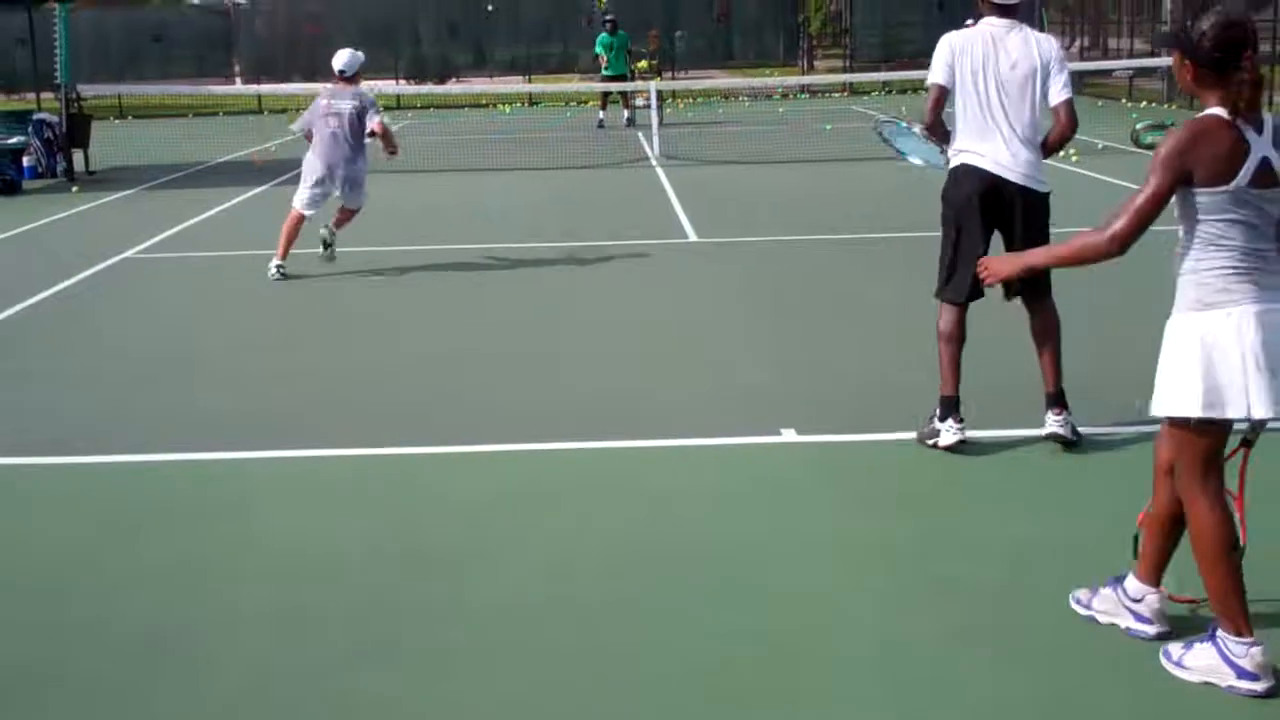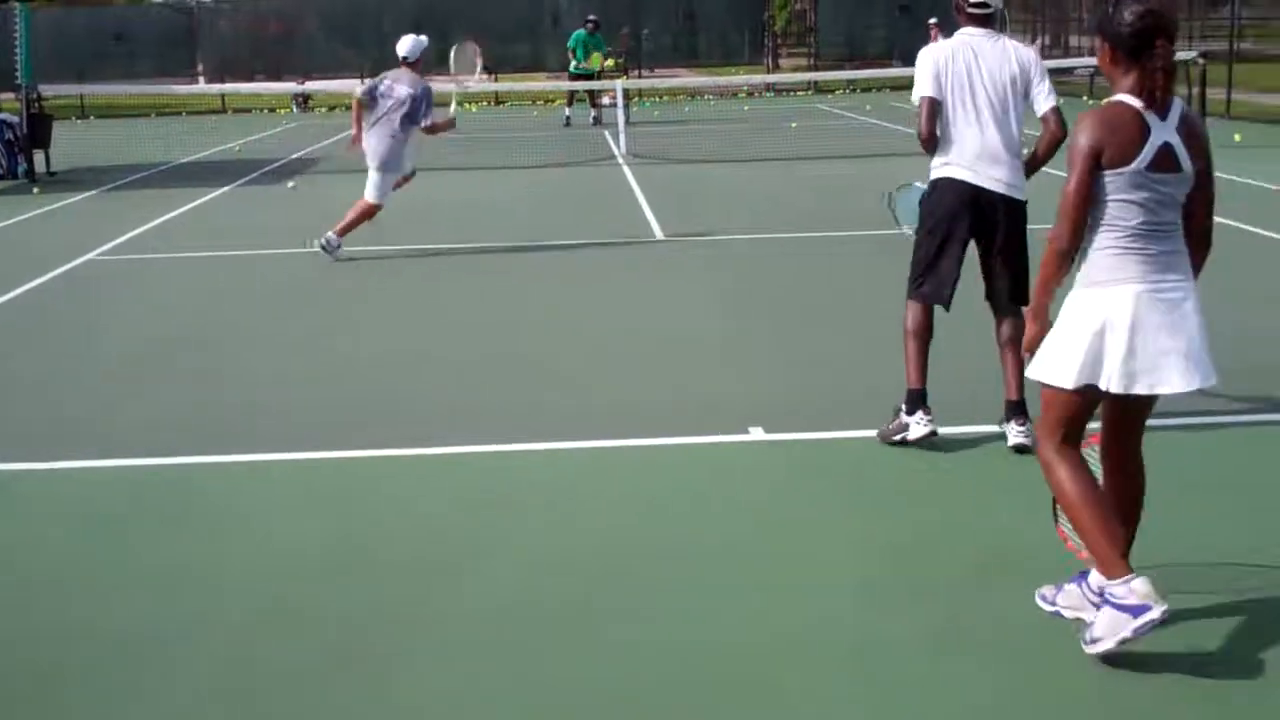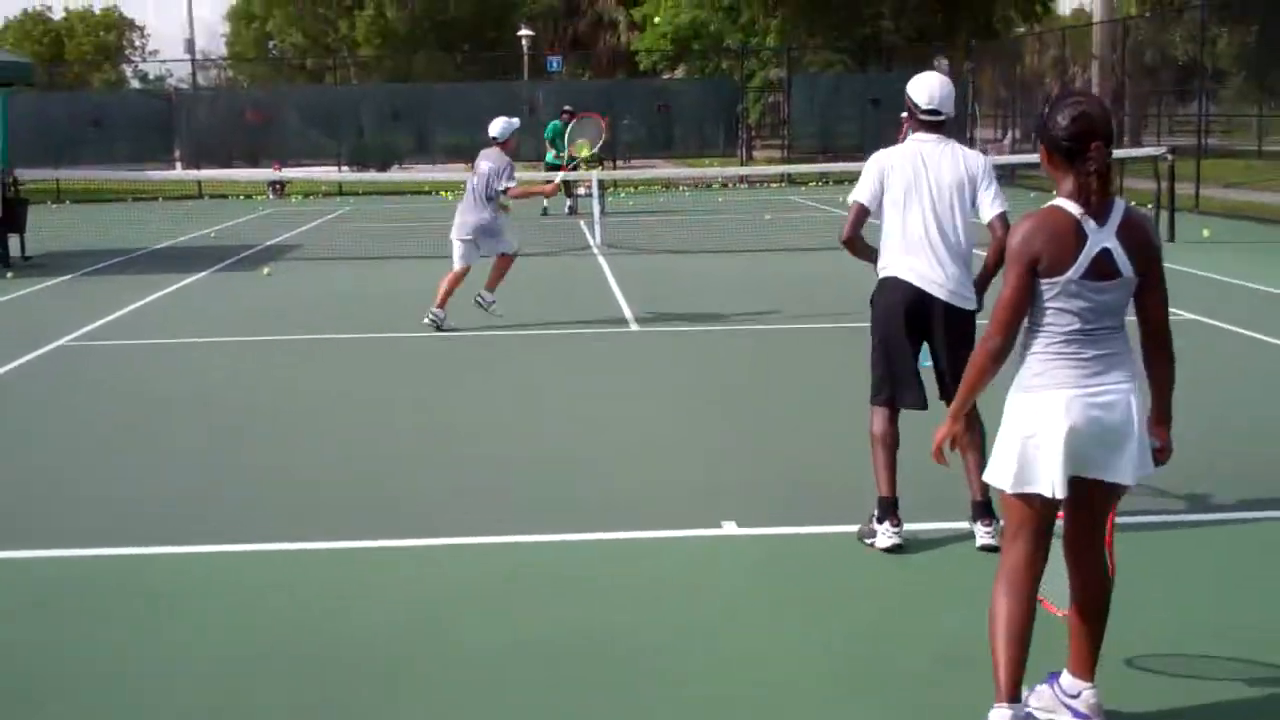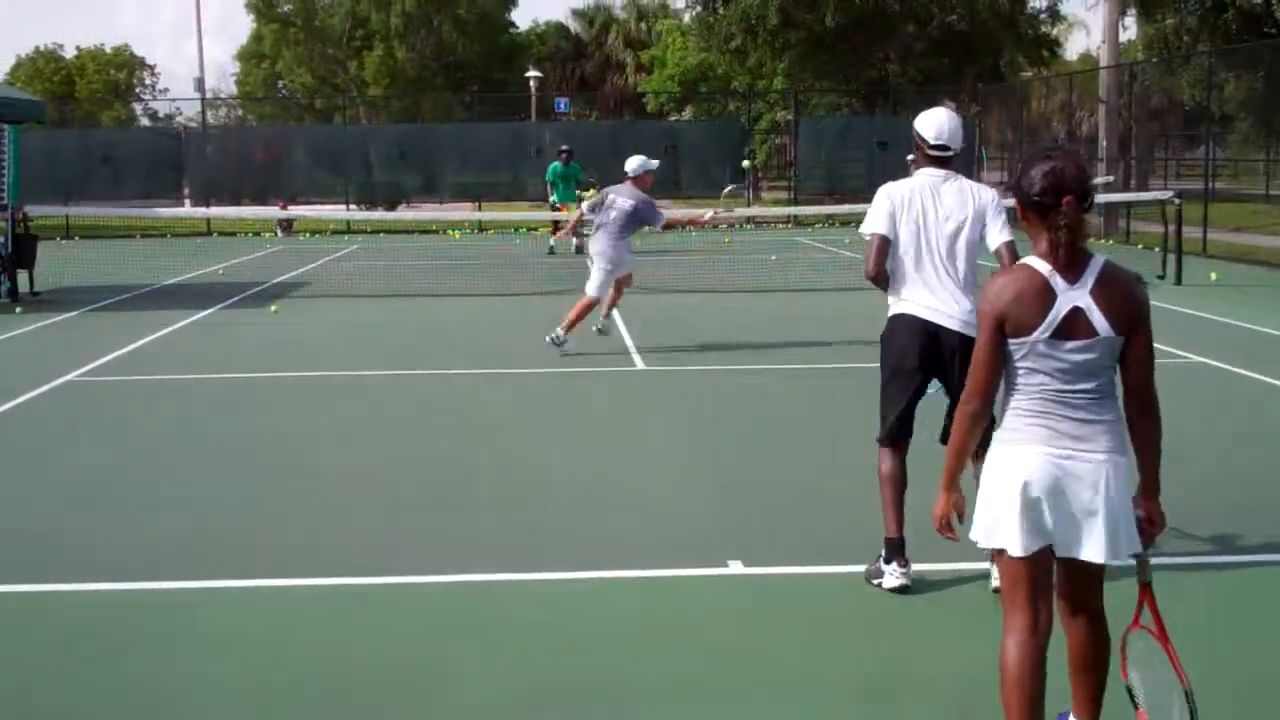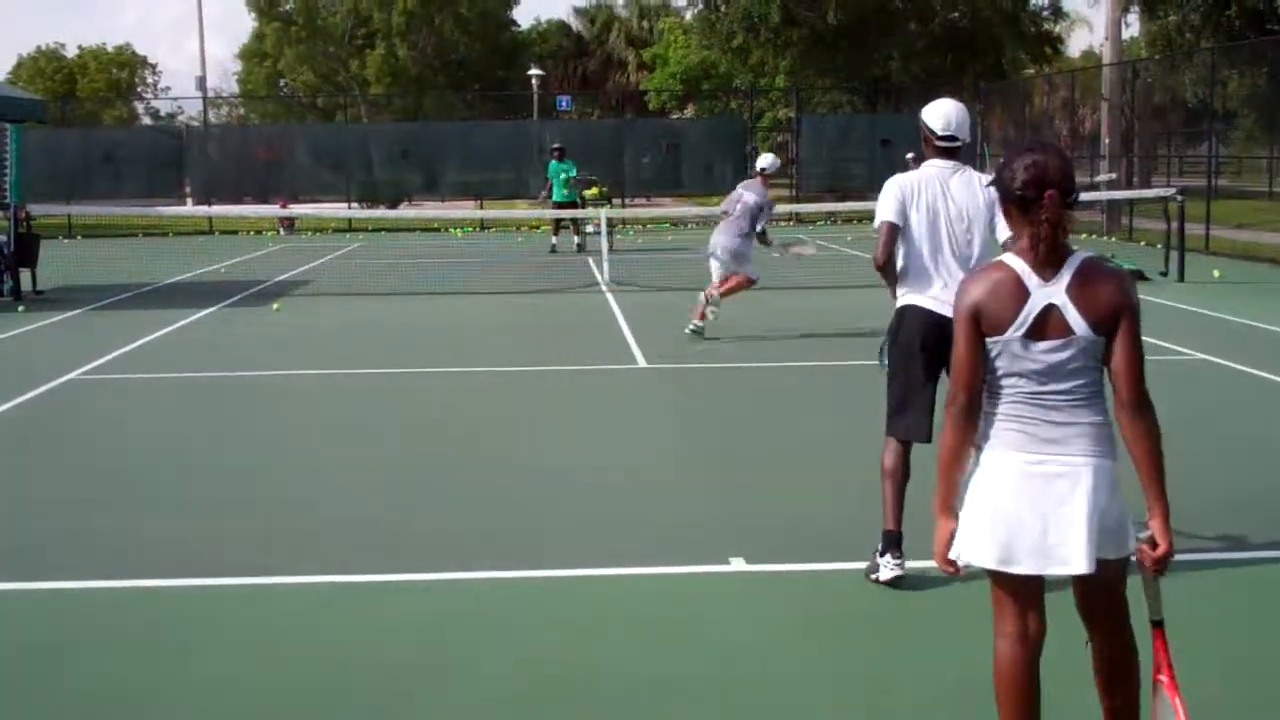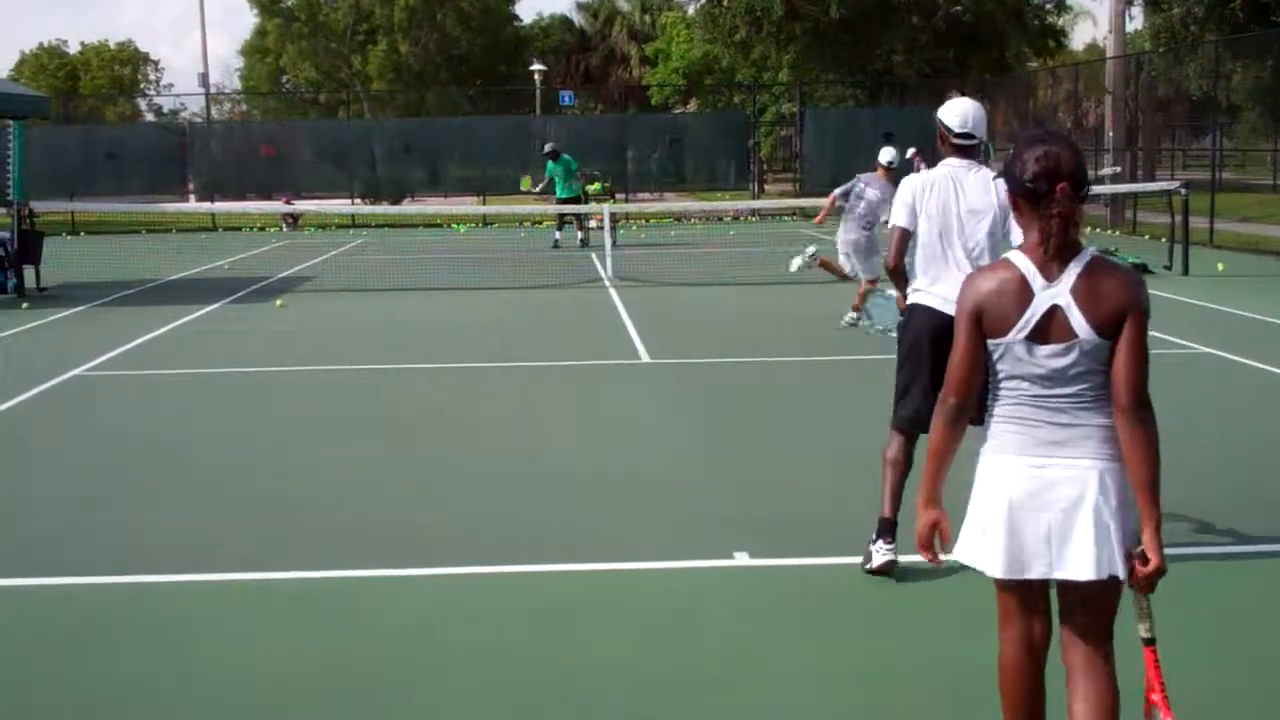
dt=0.3s
person 1, frame 1
left shoulder: (1194, 140)
left elbow: (1115, 238)
left wrist: (1023, 261)
left hip: (1214, 324)
left knee: (1194, 477)
right knee: (1173, 460)
right ankle: (1140, 596)
person 1, frame 2
left shoulder: (1098, 125)
right shoulder: (1191, 129)
left elbow: (1064, 240)
right elbow: (1199, 239)
left wrist: (1036, 318)
left hip: (1105, 301)
right hip: (1169, 302)
left knee: (1056, 445)
right knee: (1122, 446)
left ankle: (1128, 590)
right ankle: (1106, 581)
person 1, frame 3
left shoulder: (1035, 231)
right shoulder: (1139, 230)
left elbow: (998, 341)
right elbow: (1158, 340)
left wrist: (955, 414)
right wrist: (1160, 418)
left hip: (1046, 405)
right hip: (1115, 404)
left knee: (1021, 558)
right knee: (1087, 545)
person 1, frame 4
left shoulder: (1004, 291)
right shoulder: (1126, 290)
left elbow: (976, 403)
right elbow: (1142, 402)
left wrist: (948, 485)
right wrist: (1150, 489)
left hip: (1025, 464)
right hip: (1099, 469)
left knee: (1025, 619)
right knee: (1083, 608)
person 1, frame 5
left shoulder: (980, 289)
right shoulder: (1111, 286)
left elbow: (961, 408)
right elbow: (1132, 404)
left wrist: (945, 509)
right wrist: (1159, 511)
left hip: (1009, 474)
right hip: (1087, 474)
left knee: (1017, 629)
right knee: (1108, 621)
person 1, frame 6
left shoulder: (984, 286)
right shoulder: (1120, 286)
left elbow: (954, 406)
right elbow: (1132, 410)
left wrist: (930, 499)
right wrist: (1150, 522)
left hip: (1012, 476)
right hip: (1093, 479)
left knee: (1023, 635)
right knee: (1089, 649)
person 2, frame 1
left shoulder: (955, 42)
right shoulder: (1045, 46)
left elbow: (931, 118)
right elbow: (1066, 124)
right wrist: (1033, 154)
left hip: (971, 174)
right hip: (1026, 181)
left knee: (952, 298)
right knee: (1037, 297)
left ankle: (948, 415)
right ankle: (1056, 408)
person 2, frame 2
left shoulder: (936, 55)
right shoulder: (1025, 57)
left elbow: (926, 133)
right elbow: (1056, 131)
left wrist: (943, 154)
right wrist: (1023, 170)
left hip: (952, 186)
right hip: (1006, 194)
left knee: (921, 298)
right knee: (1008, 307)
left ankle: (915, 408)
right ankle: (1017, 417)
person 2, frame 3
left shoulder: (884, 161)
right shoulder: (974, 163)
left elbow: (849, 235)
right elbow: (1002, 237)
right wrist: (979, 285)
left hip: (897, 289)
right hip: (954, 295)
left knee: (885, 404)
right knee: (963, 406)
left ankle: (886, 517)
right ankle: (983, 517)
person 2, frame 4
left shoulder: (893, 193)
right shoulder: (983, 196)
left elbow: (874, 270)
right elbow: (1010, 266)
left hip: (909, 324)
right hip: (966, 328)
left knee: (893, 442)
right knee: (981, 443)
left ankle: (894, 558)
person 2, frame 5
left shoulder: (902, 185)
right shoulder: (988, 188)
left elbow: (882, 256)
left wrist: (899, 286)
left hip: (918, 315)
left knee: (898, 434)
left ankle: (890, 551)
person 2, frame 6
left shoulder: (917, 184)
right shoulder: (1002, 189)
left elbow: (894, 260)
left wrist: (909, 290)
left hip: (929, 314)
left knee: (904, 429)
left ankle: (885, 537)
person 3, frame 1
left shoulder: (322, 100)
right shoulder: (365, 99)
left elbow: (305, 133)
right elbow: (380, 130)
right wrist: (391, 145)
left hip: (318, 163)
right hip: (350, 168)
left knee: (298, 214)
right knee: (353, 205)
left ankle: (278, 263)
right ankle: (331, 230)
person 3, frame 2
left shoulder: (385, 77)
right shoulder: (422, 89)
left elbow: (359, 99)
right elbow: (427, 127)
left wrist: (357, 129)
right wrist: (447, 125)
left hip: (372, 141)
right hip: (389, 150)
left knee: (408, 172)
right knee: (372, 204)
left ankle: (379, 195)
right ankle: (333, 239)
person 3, frame 3
left shoulder: (483, 155)
right shoulder: (504, 162)
right elbow: (511, 191)
right wrist: (544, 190)
left hip: (463, 219)
right hip: (484, 222)
left knee: (459, 271)
right knee: (509, 252)
left ankle: (436, 313)
right ankle: (486, 294)
person 3, frame 4
left shoulder: (610, 191)
right shoulder: (643, 201)
left elbow: (584, 210)
right elbow: (664, 223)
left wrist: (568, 229)
right wrist: (700, 220)
left hip: (598, 246)
right hip: (610, 253)
left knee: (624, 278)
right knee: (592, 298)
left ankle: (604, 319)
right ankle: (559, 335)
person 3, frame 5
left shoulder: (742, 186)
right shoulder: (765, 199)
right elbow: (759, 232)
right wrist: (766, 242)
left hip: (718, 239)
right hip: (736, 244)
left knee: (718, 283)
right knee: (750, 279)
left ankle: (697, 323)
right ankle: (714, 296)
person 3, frame 6
left shoulder: (861, 178)
right shoulder: (890, 192)
left elbow: (835, 195)
left wrist: (822, 215)
left hip: (845, 234)
right hip: (863, 239)
left knee: (848, 275)
right knee: (871, 280)
left ankle: (816, 259)
right ankle: (853, 314)
